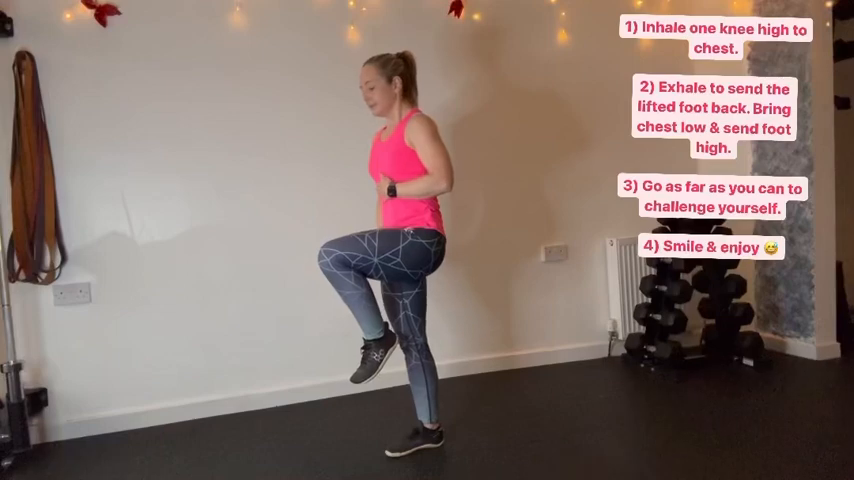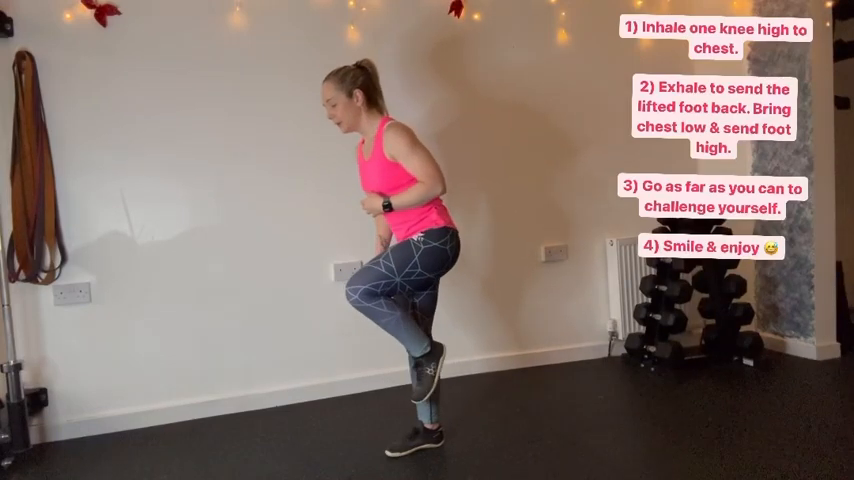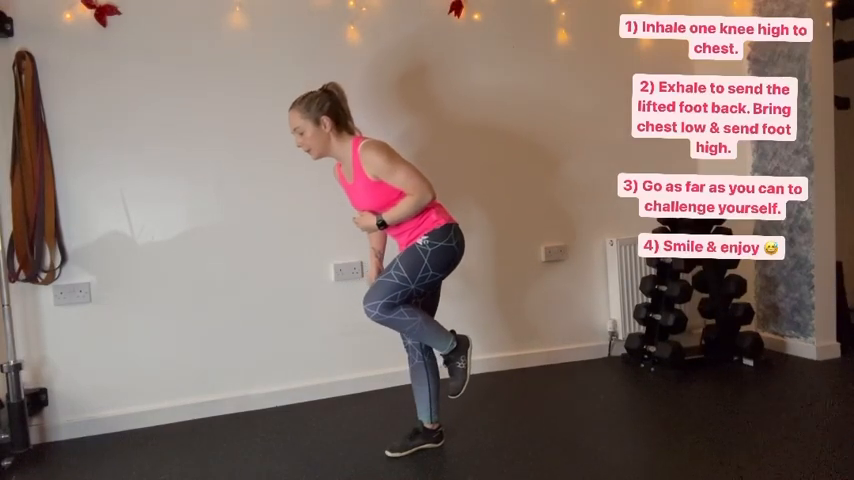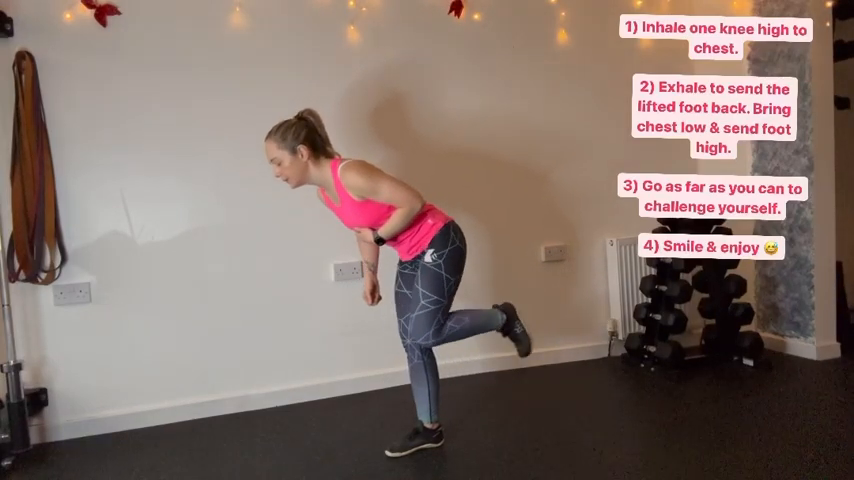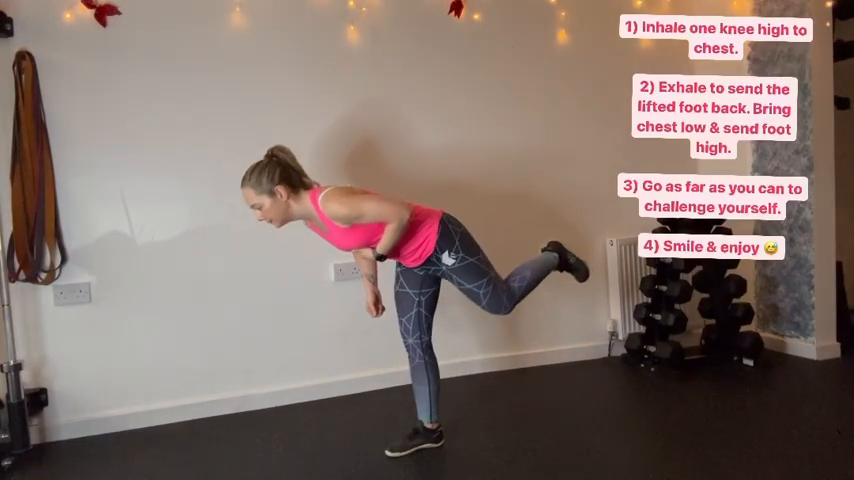
dt=1s
person 1, frame 1
left shoulder: (418, 125)
right shoulder: (381, 137)
left elbow: (442, 180)
left wrist: (393, 189)
right wrist: (374, 256)
left hip: (420, 241)
right hip: (400, 247)
left knee: (332, 255)
right knee: (412, 342)
left ankle: (377, 338)
right ankle: (429, 428)
person 1, frame 2
left shoulder: (394, 134)
right shoulder: (363, 148)
left elbow: (435, 184)
left wrist: (384, 203)
right wrist: (379, 257)
left hip: (434, 240)
right hip: (415, 247)
left knee: (358, 290)
right knee: (413, 339)
left ankle: (429, 351)
right ankle: (429, 429)
person 1, frame 3
left shoulder: (369, 153)
right shoulder: (340, 170)
left elbow: (424, 193)
left wrist: (379, 220)
right wrist: (376, 261)
left hip: (438, 239)
right hip: (417, 248)
left knee: (378, 304)
right knee: (414, 341)
left ankle: (453, 347)
right ankle: (429, 428)
person 1, frame 4
left shoulder: (350, 174)
right shoulder: (324, 191)
left elbow: (413, 203)
left wrist: (379, 236)
right wrist: (370, 275)
left hip: (439, 243)
right hip: (411, 257)
left knee: (427, 332)
right knee: (413, 343)
left ankle: (504, 318)
right ankle: (429, 429)
person 1, frame 5
left shoulder: (332, 204)
right shoulder: (311, 220)
left elbow: (401, 214)
left wrist: (378, 253)
right wrist: (370, 287)
left hip: (440, 242)
right hip: (413, 261)
left knee: (500, 301)
right knee: (415, 345)
left ankle: (555, 258)
right ankle: (430, 429)
